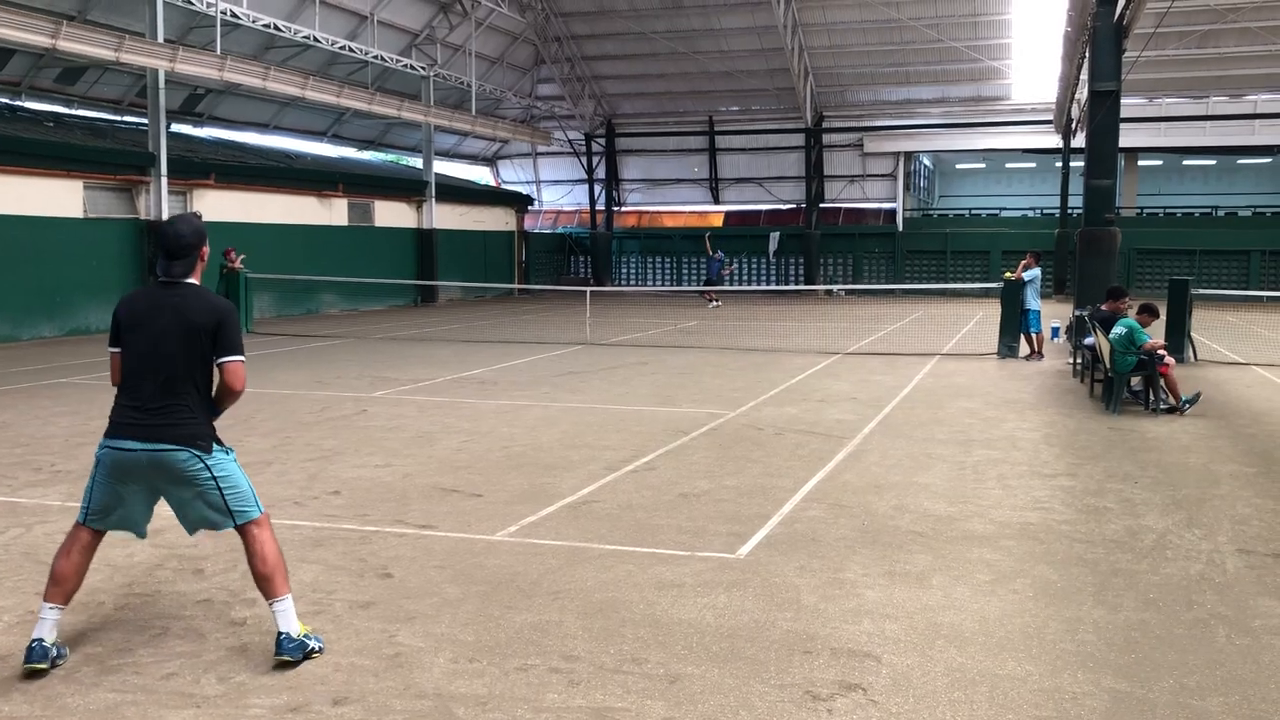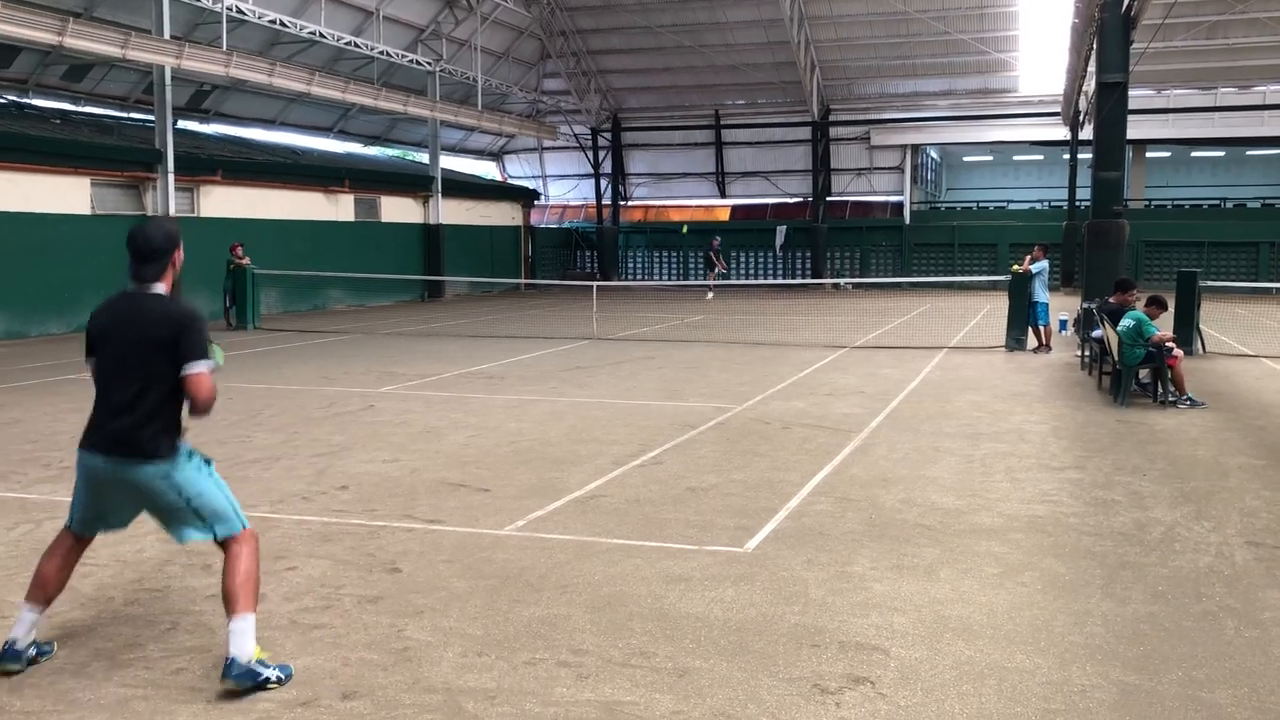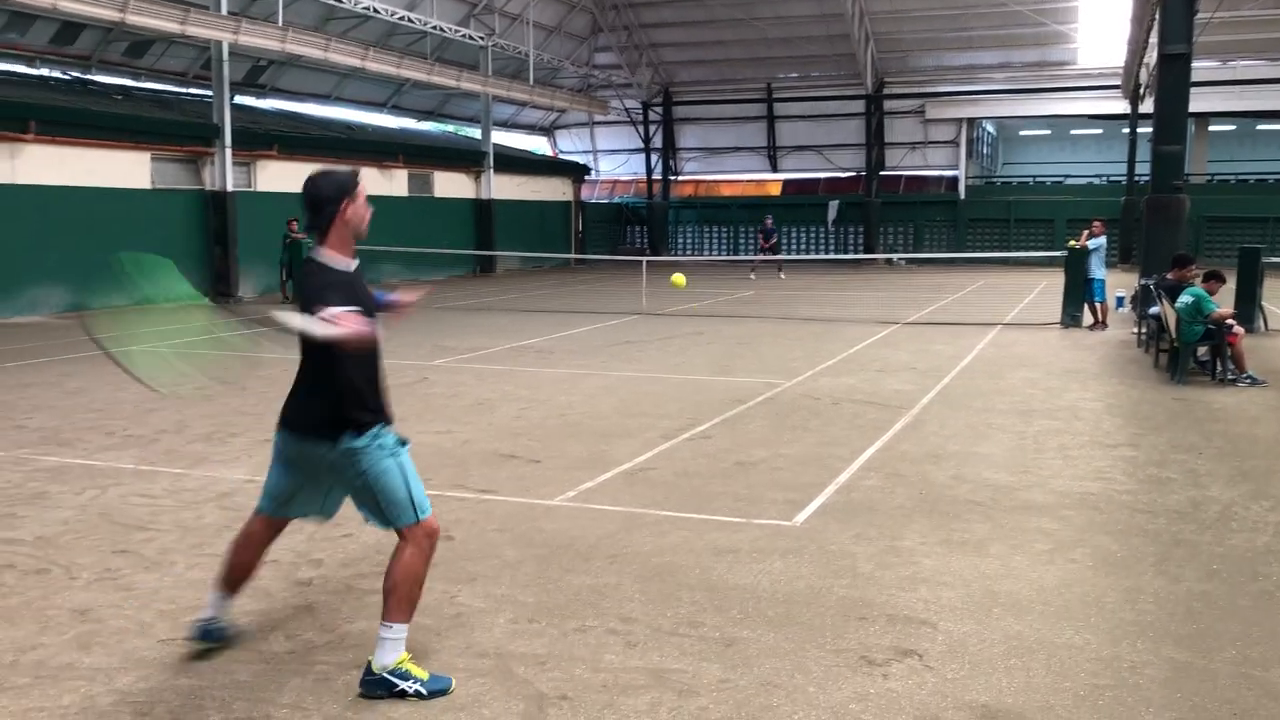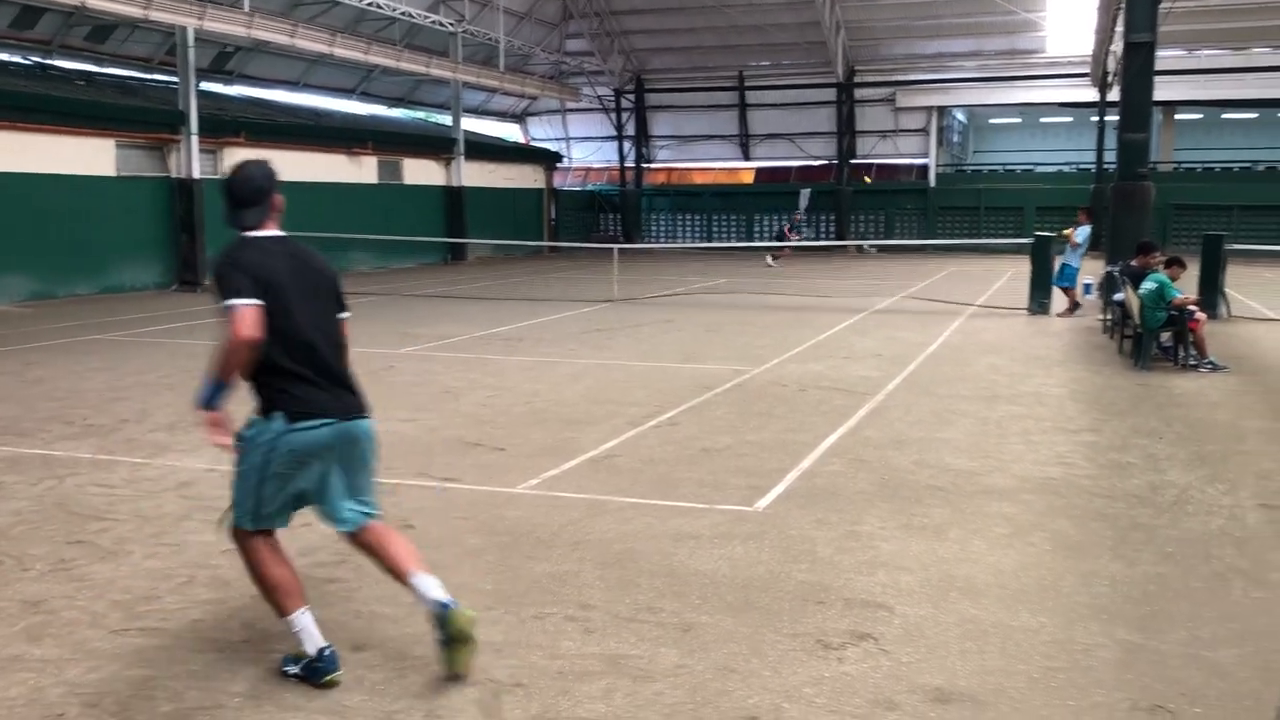
dt=0.7s
person 1, frame 1
left shoulder: (128, 305)
right shoulder: (218, 310)
left elbow: (117, 376)
right elbow: (234, 384)
left hip: (123, 441)
right hip: (188, 444)
left knee: (86, 531)
right knee: (256, 526)
left ankle: (42, 640)
right ankle: (290, 633)
person 1, frame 2
left shoulder: (103, 314)
right shoulder: (183, 318)
right elbow: (203, 395)
right wrist: (194, 408)
left hip: (99, 454)
right hip: (155, 458)
left knee: (74, 536)
right knee: (241, 541)
right ankle: (243, 659)
person 1, frame 3
left shoulder: (339, 268)
right shoulder: (323, 281)
right elbow: (337, 322)
left wrist: (384, 301)
right wrist: (345, 328)
left hip: (297, 426)
right hip: (354, 434)
left knee: (267, 520)
right knee: (421, 531)
left ankle: (212, 621)
right ankle: (387, 664)
person 1, frame 4
left shoulder: (235, 262)
right shoulder: (314, 261)
left elbow: (244, 336)
left wrist: (211, 396)
left hip: (293, 423)
right hip: (349, 418)
left knee: (252, 534)
right knee: (366, 528)
left ankle: (315, 653)
right ankle: (443, 606)
